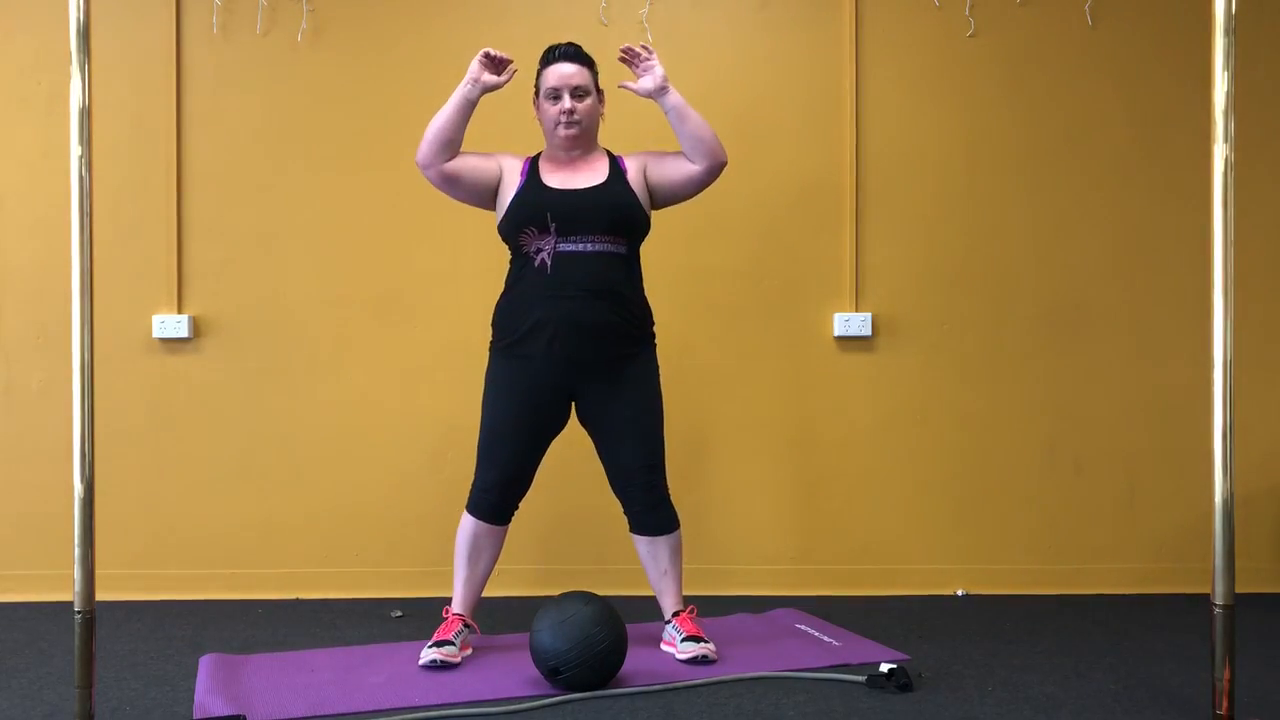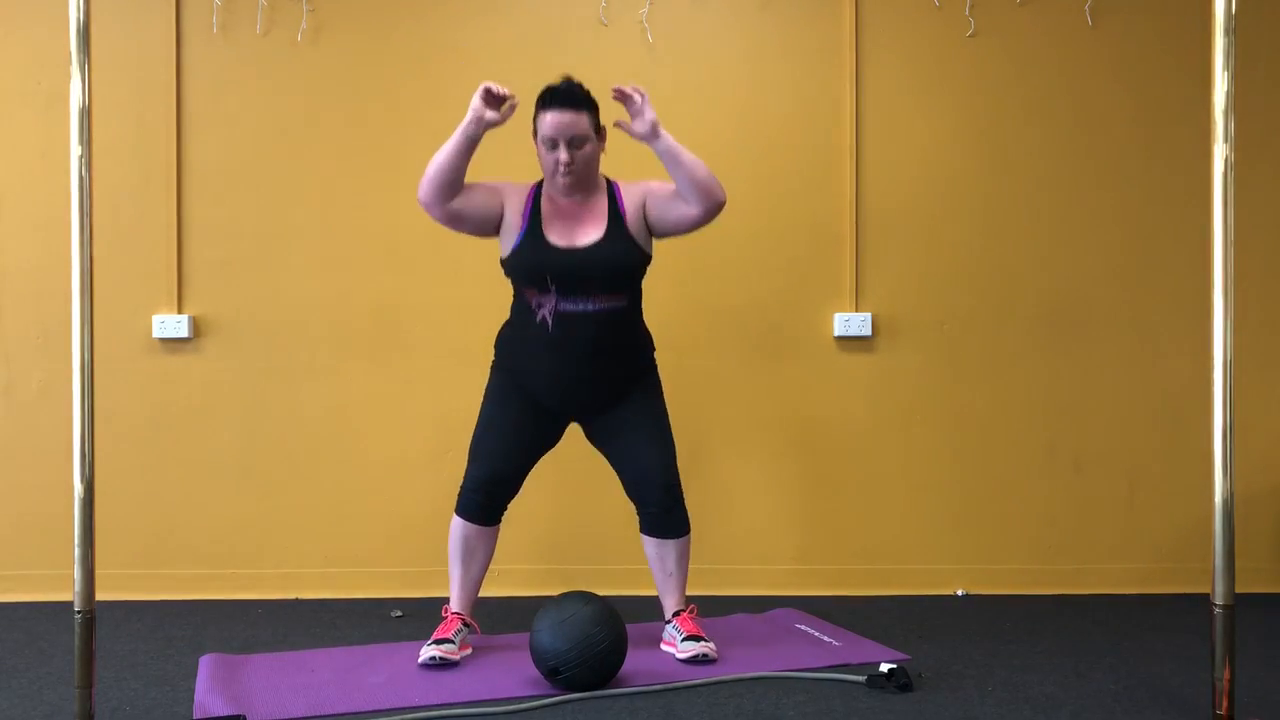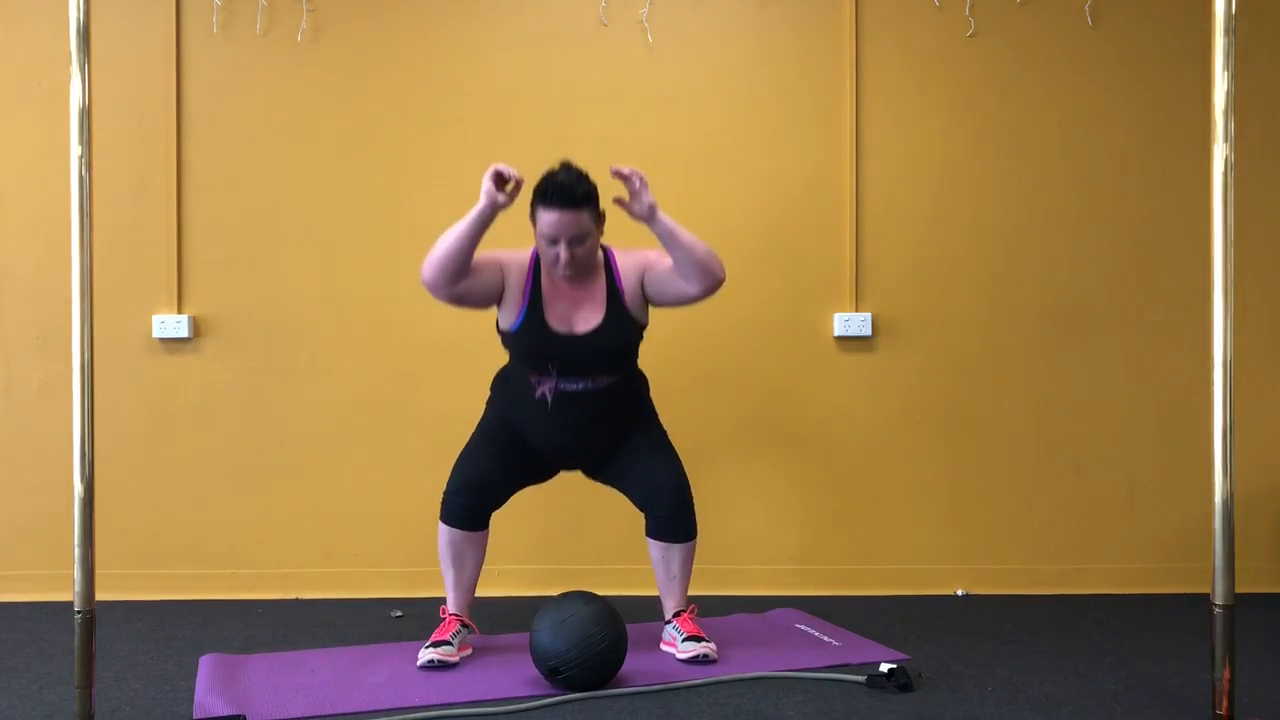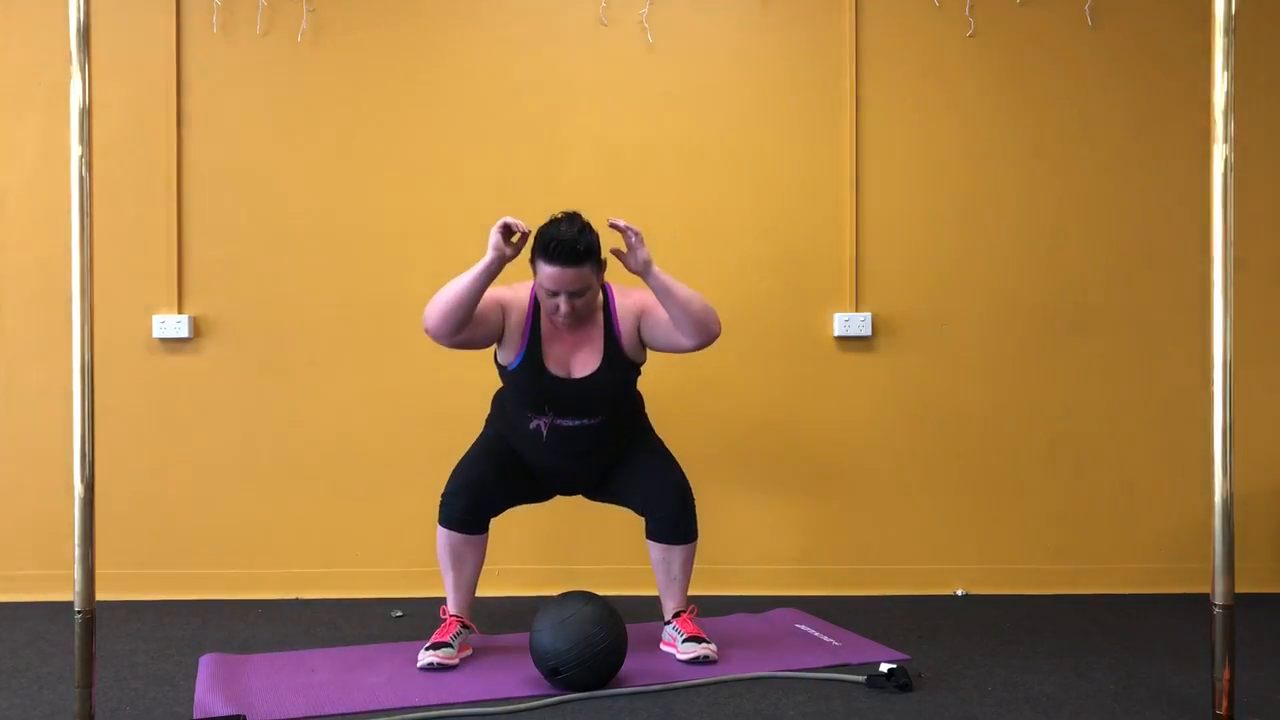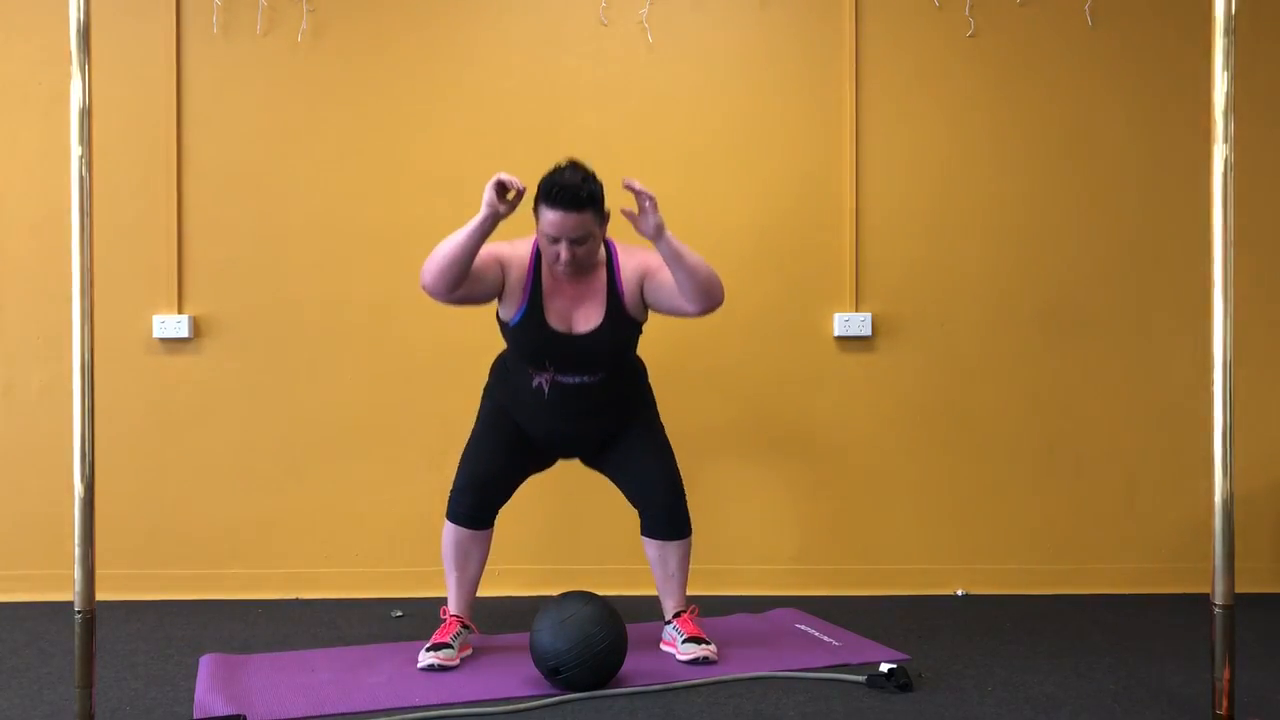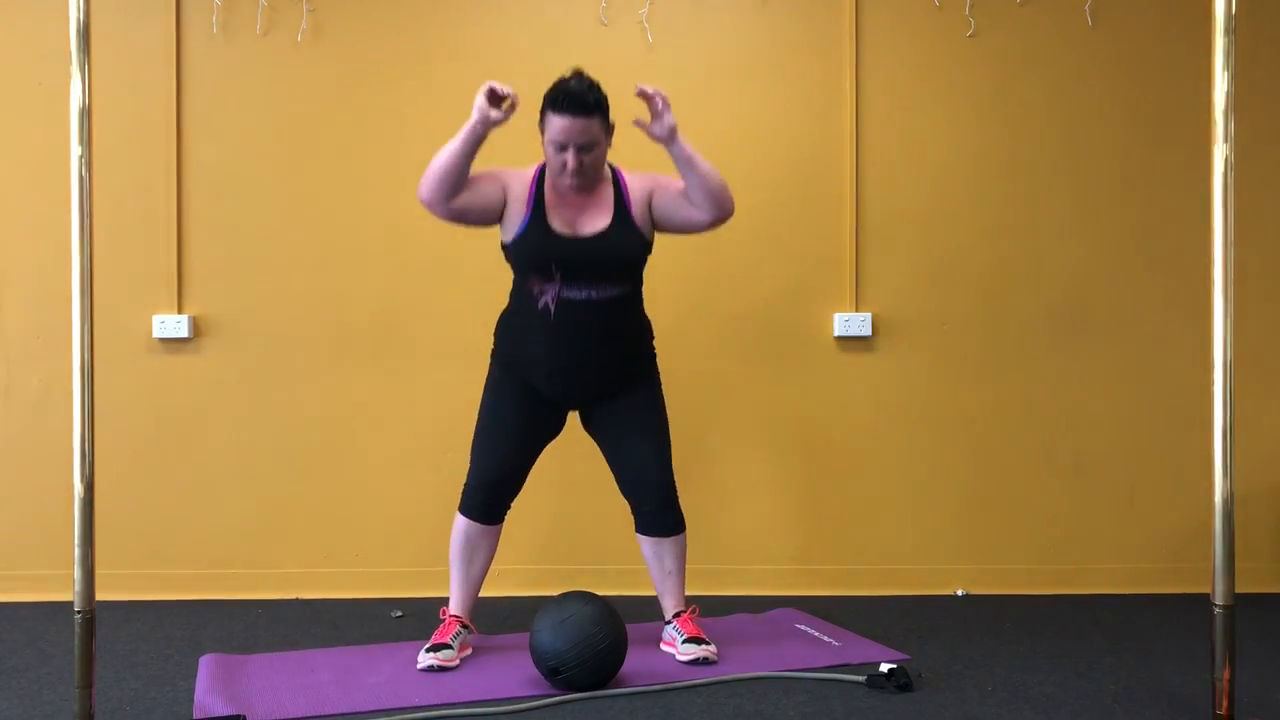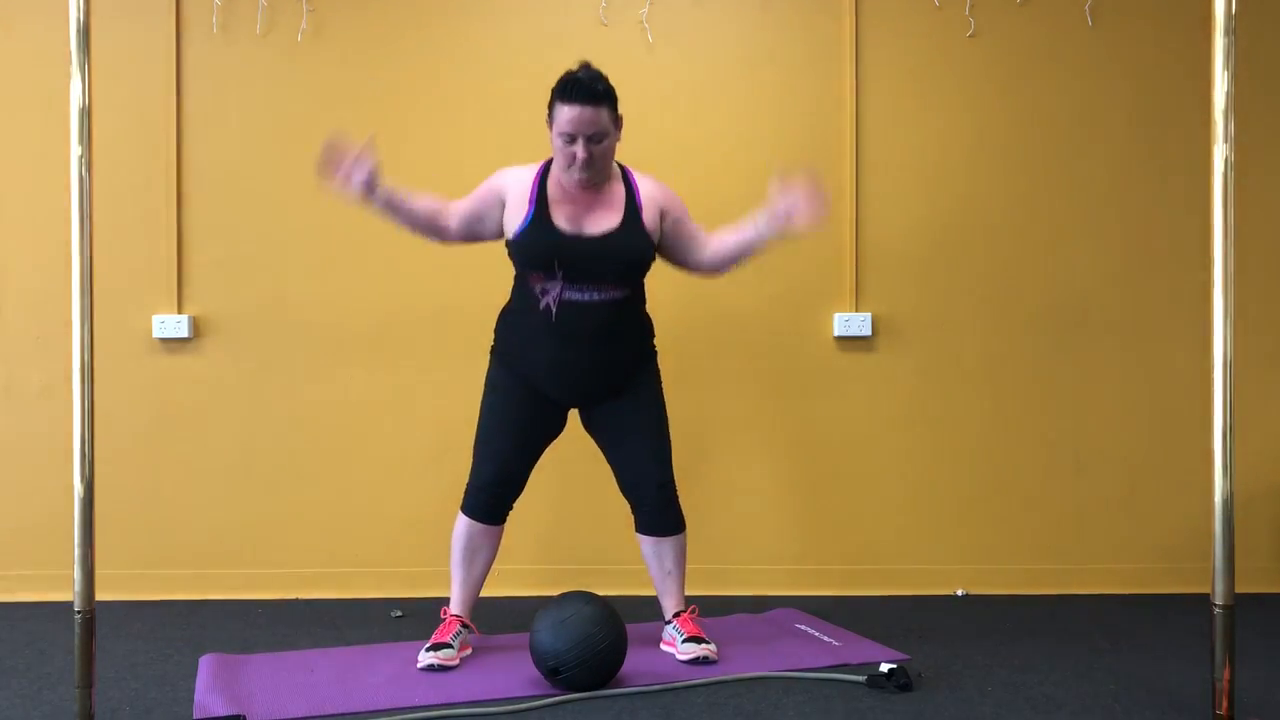
dt=0.3s
person 1, frame 1
left shoulder: (636, 172)
right shoulder: (510, 174)
left elbow: (709, 161)
right elbow: (433, 162)
left wrist: (662, 93)
right wrist: (472, 89)
left hip: (619, 361)
right hip: (526, 358)
left knee: (644, 488)
right knee: (494, 487)
left ankle: (678, 620)
right ankle: (457, 622)
person 1, frame 2
left shoulder: (635, 203)
right shoulder: (513, 205)
left elbow: (708, 203)
right elbow: (434, 200)
left wrist: (656, 137)
right wrist: (474, 126)
left hip: (622, 385)
right hip: (526, 384)
left knee: (659, 488)
right knee: (483, 487)
left ankle: (678, 619)
right ankle: (456, 620)
person 1, frame 3
left shoulder: (633, 272)
right shoulder: (509, 274)
left elbow: (707, 279)
right elbow: (436, 279)
left wrist: (655, 219)
right wrist: (483, 212)
left hip: (619, 429)
right hip: (523, 428)
left knee: (671, 496)
right knee: (465, 493)
left ankle: (678, 622)
right ankle: (455, 623)
person 1, frame 4
left shoulder: (630, 312)
right shoulder: (510, 310)
left elbow: (703, 332)
right elbow: (437, 327)
left wrist: (650, 272)
right wrist: (491, 263)
left hip: (616, 451)
right hip: (521, 449)
left knee: (673, 500)
right knee: (462, 498)
left ankle: (678, 621)
right ankle: (455, 624)
person 1, frame 5
left shoulder: (633, 269)
right shoulder: (512, 264)
left elbow: (706, 299)
right elbow: (435, 283)
left wrist: (660, 237)
right wrist: (485, 220)
left hip: (617, 418)
right hip: (520, 414)
left knee: (664, 497)
right knee: (472, 493)
left ankle: (678, 621)
right ankle: (455, 624)
person 1, frame 6
left shoulder: (641, 193)
right shoulder: (514, 190)
left elbow: (715, 209)
right elbow: (434, 197)
left wrist: (673, 141)
right wrist: (477, 126)
left hip: (621, 378)
right hip: (526, 372)
left knee: (654, 489)
right knee: (486, 486)
left ankle: (678, 620)
right ankle: (456, 623)
person 1, frame 7
left shoulder: (649, 198)
right shoulder: (516, 187)
left elbow: (705, 254)
right elbow: (449, 223)
left wrist: (772, 223)
right wrist: (379, 194)
left hip: (623, 379)
right hip: (526, 372)
left knee: (654, 492)
right knee: (489, 487)
left ankle: (678, 625)
right ankle: (455, 624)
